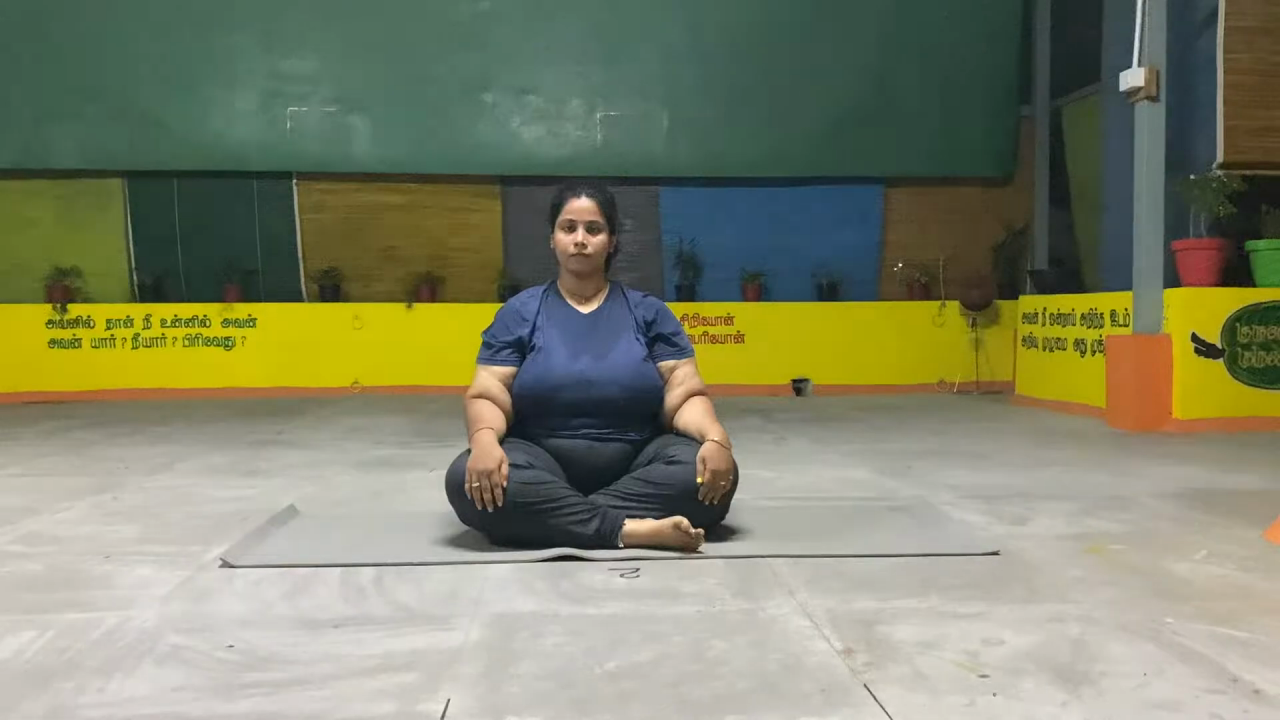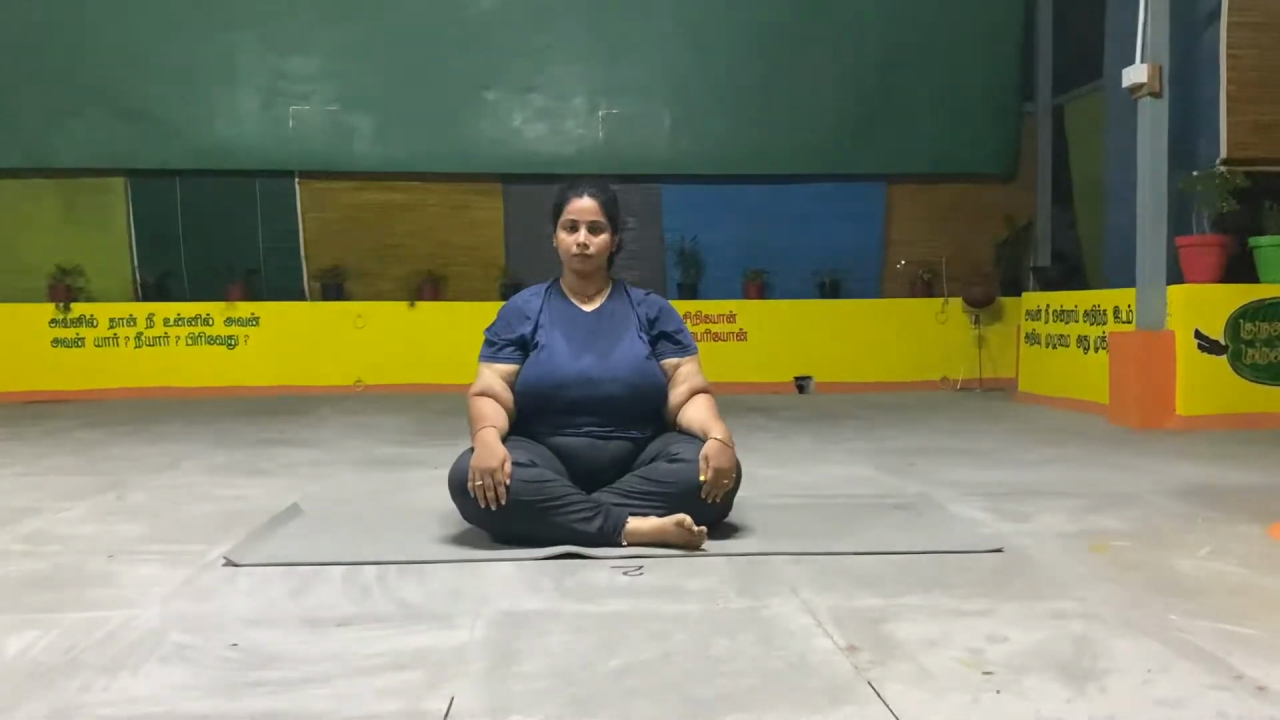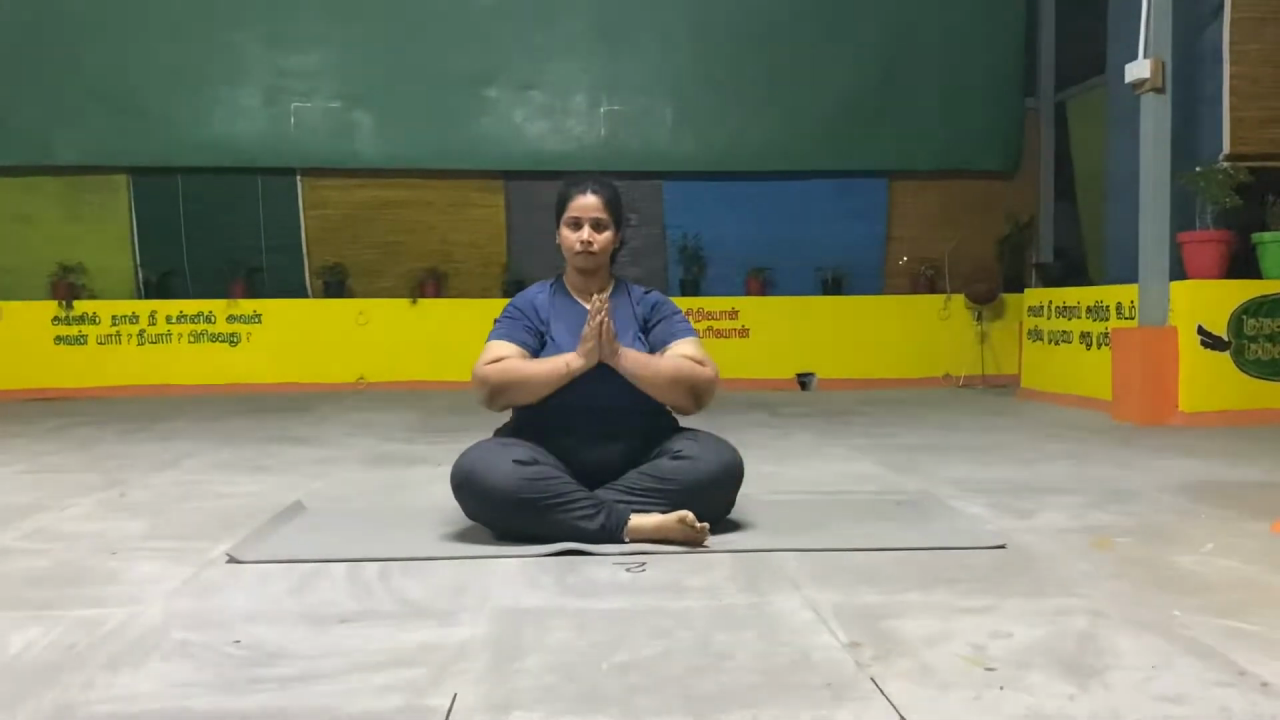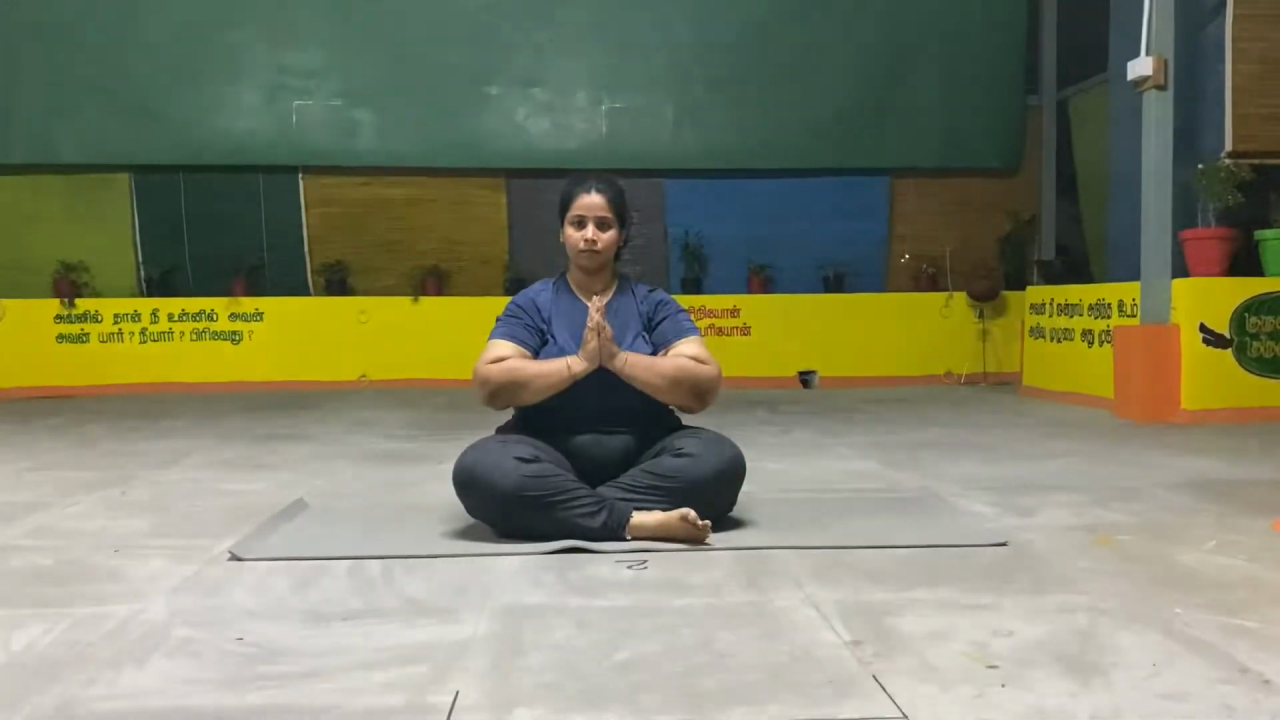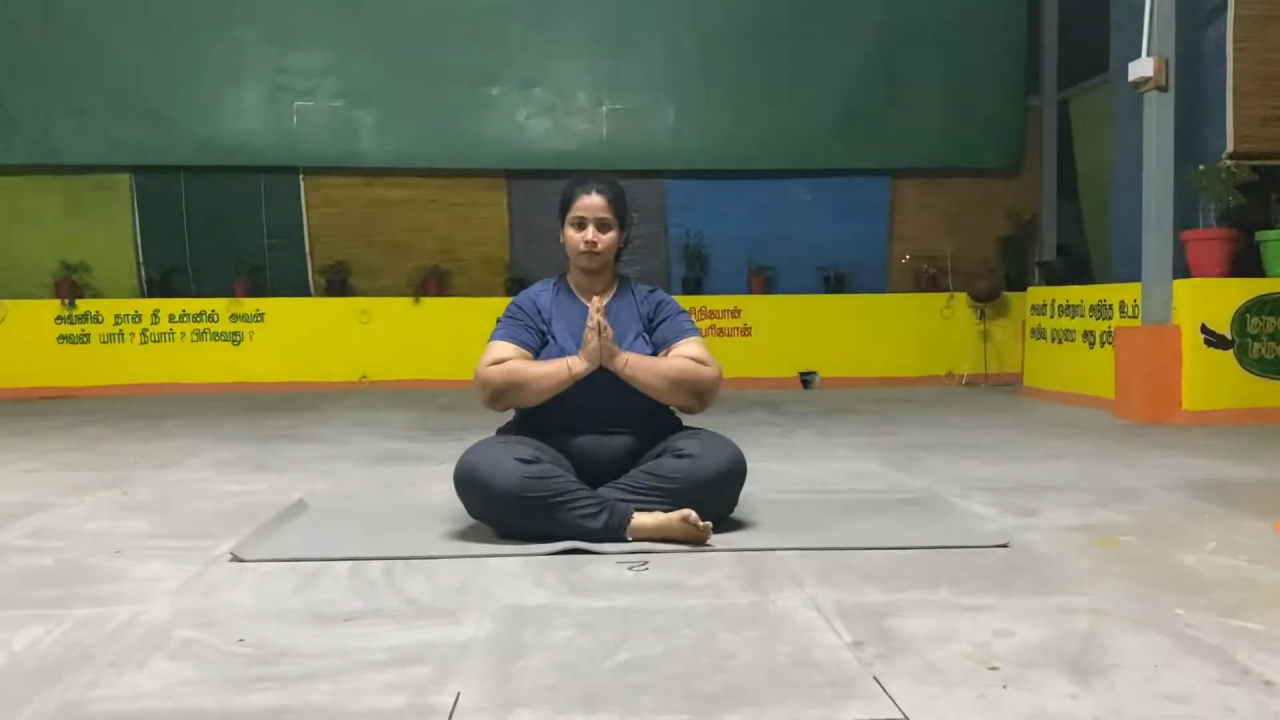
dt=0.7s
person 1, frame 1
left shoulder: (649, 312)
right shoulder: (520, 312)
left elbow: (684, 397)
right elbow: (487, 396)
left wrist: (716, 438)
right wrist: (485, 439)
left hip: (636, 464)
right hip: (543, 462)
left knee: (710, 473)
right knee: (470, 478)
left ankle: (554, 516)
right ankle: (631, 530)
person 1, frame 2
left shoulder: (652, 310)
right shoulder: (522, 310)
left elbow: (688, 395)
right elbow: (489, 394)
left wrist: (718, 436)
right wrist: (487, 439)
left hip: (639, 461)
right hip: (546, 461)
left knee: (710, 472)
right knee: (473, 475)
left ankle: (559, 514)
right ankle: (633, 528)
person 1, frame 3
left shoulder: (652, 305)
right shoulder: (529, 304)
left elbow: (699, 389)
right elbow: (490, 386)
left wrist: (618, 355)
right wrist: (578, 359)
left hip: (643, 460)
right hip: (547, 460)
left knee: (718, 462)
right knee: (477, 471)
left ankle: (557, 511)
right ankle: (638, 524)
person 1, frame 4
left shoulder: (654, 303)
right shoulder: (532, 303)
left elbow: (703, 388)
right elbow: (490, 385)
left wrist: (618, 358)
right wrist: (578, 363)
left hip: (644, 457)
right hip: (551, 458)
left knee: (719, 459)
right knee: (480, 467)
left ankle: (564, 508)
right ankle: (637, 521)
person 1, frame 5
left shoulder: (655, 304)
right shoulder: (532, 304)
left elbow: (703, 388)
right elbow: (492, 387)
left wrist: (618, 359)
right wrist: (580, 362)
left hip: (644, 460)
right hip: (551, 460)
left knee: (721, 460)
right knee: (481, 470)
left ankle: (562, 510)
right ankle: (639, 523)
